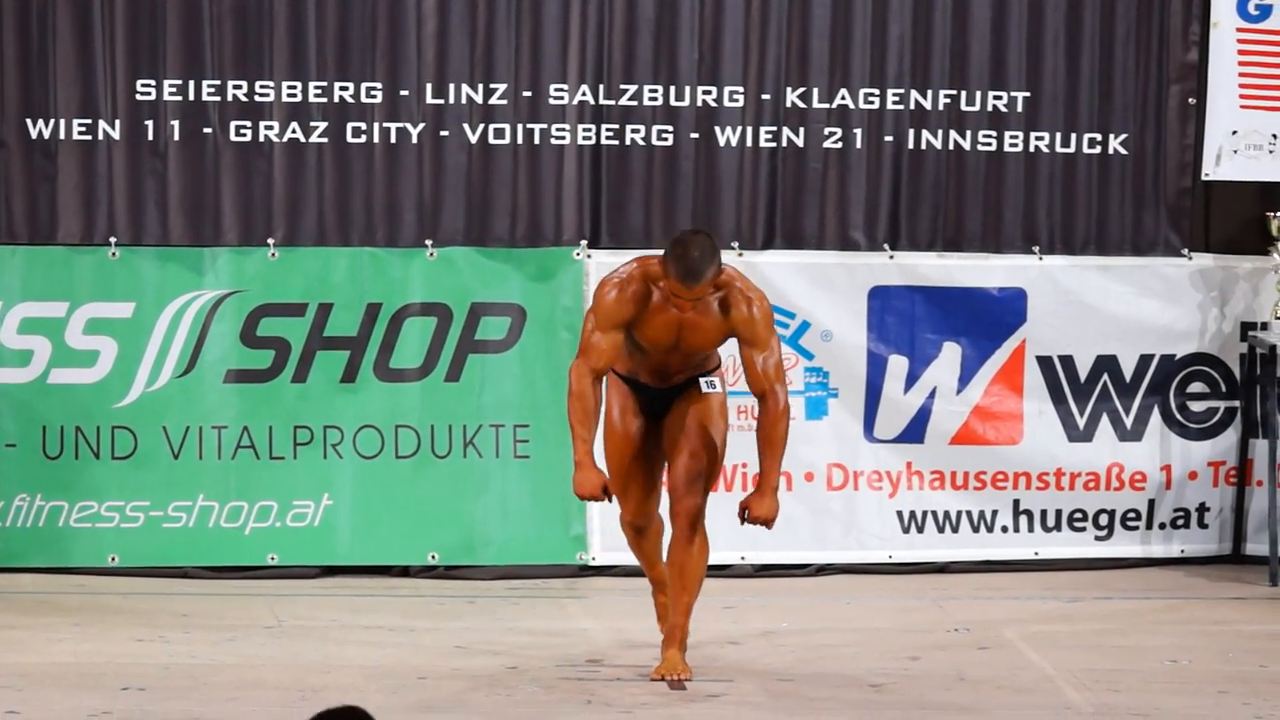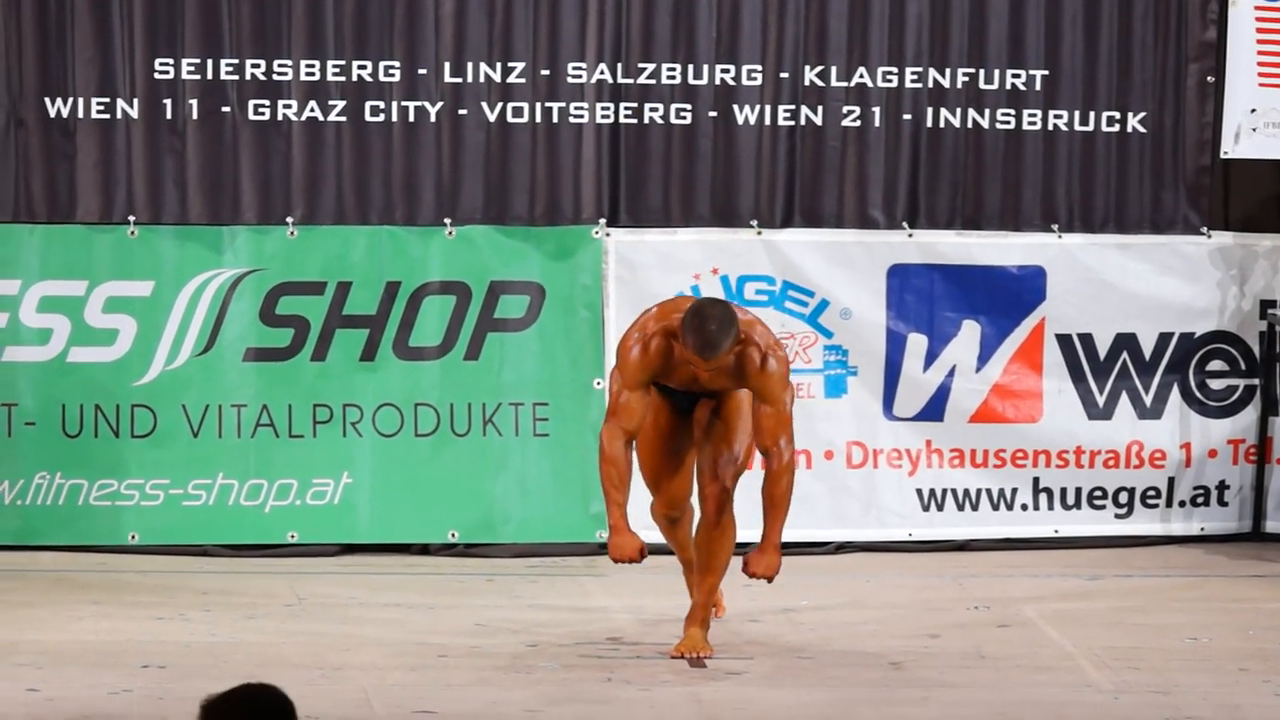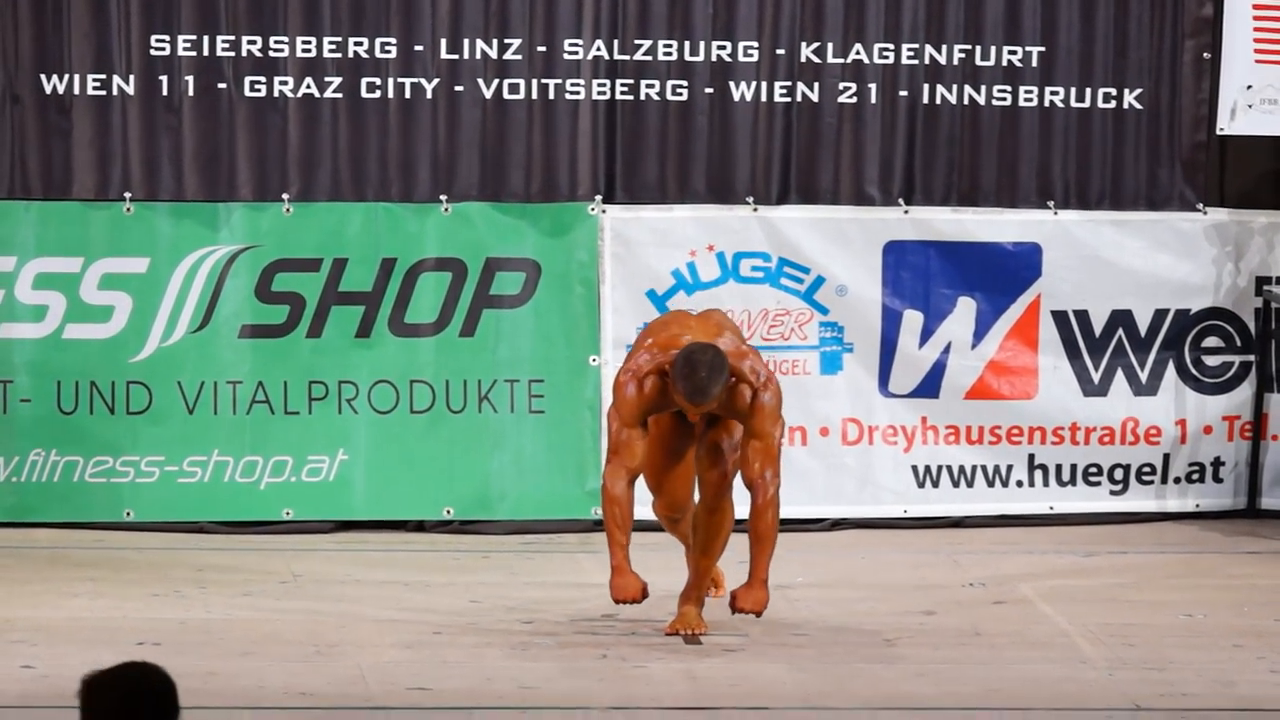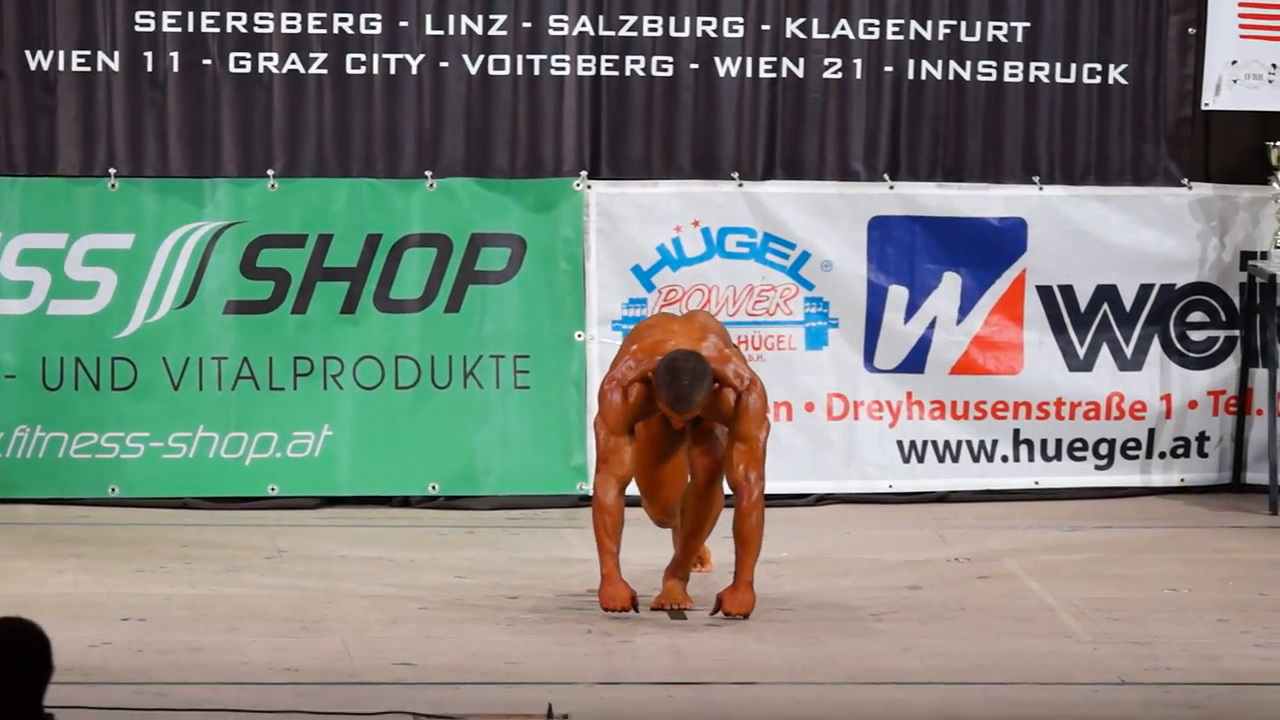
dt=0.2s
person 1, frame 1
left shoulder: (747, 303)
right shoulder: (622, 289)
left elbow: (772, 393)
right elbow: (585, 372)
left wrist: (767, 487)
right wrist: (583, 461)
left hip: (697, 387)
right hip: (630, 385)
left knee: (687, 509)
right knee: (636, 511)
left ankle: (674, 645)
right ankle: (662, 588)
person 1, frame 2
left shoulder: (764, 355)
right shoulder: (645, 343)
left elbow: (779, 450)
right elbow: (616, 431)
left wrist: (770, 545)
right wrist: (618, 525)
left hip: (729, 391)
right hip: (662, 388)
left knee: (717, 496)
right knee: (670, 501)
left ankle: (698, 623)
right ankle: (693, 568)
person 1, frame 3
left shoulder: (757, 387)
right shoulder: (638, 379)
left elbow: (764, 485)
right elbow: (619, 472)
left wrist: (757, 582)
right wrist: (621, 567)
left hip: (729, 395)
right hip: (660, 390)
left knee: (717, 485)
right knee: (670, 502)
left ankle: (692, 598)
right ankle: (693, 547)
person 1, frame 4
left shoulder: (743, 391)
right shoulder: (622, 387)
left elbow: (749, 487)
right elbow: (609, 480)
left wrist: (743, 584)
right wrist: (610, 576)
left hip: (715, 398)
right hip: (648, 395)
left knee: (707, 472)
right knee: (661, 507)
left ankle: (678, 574)
right ankle: (686, 533)
